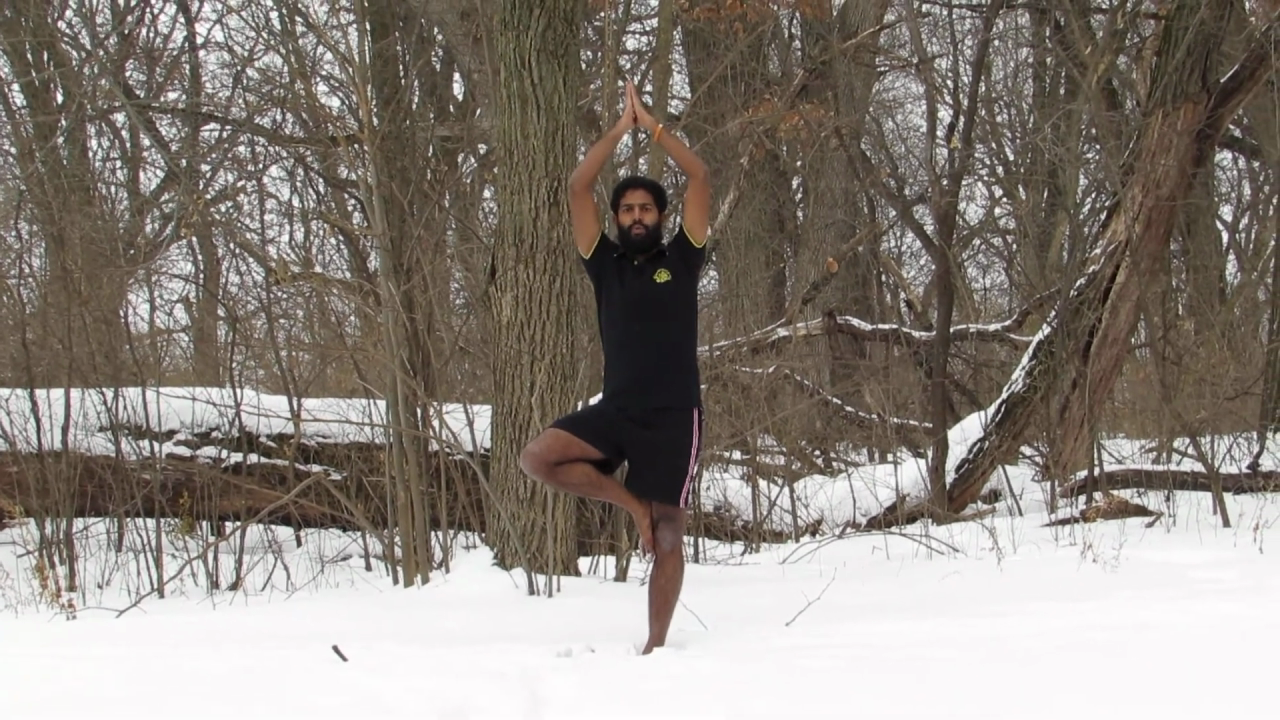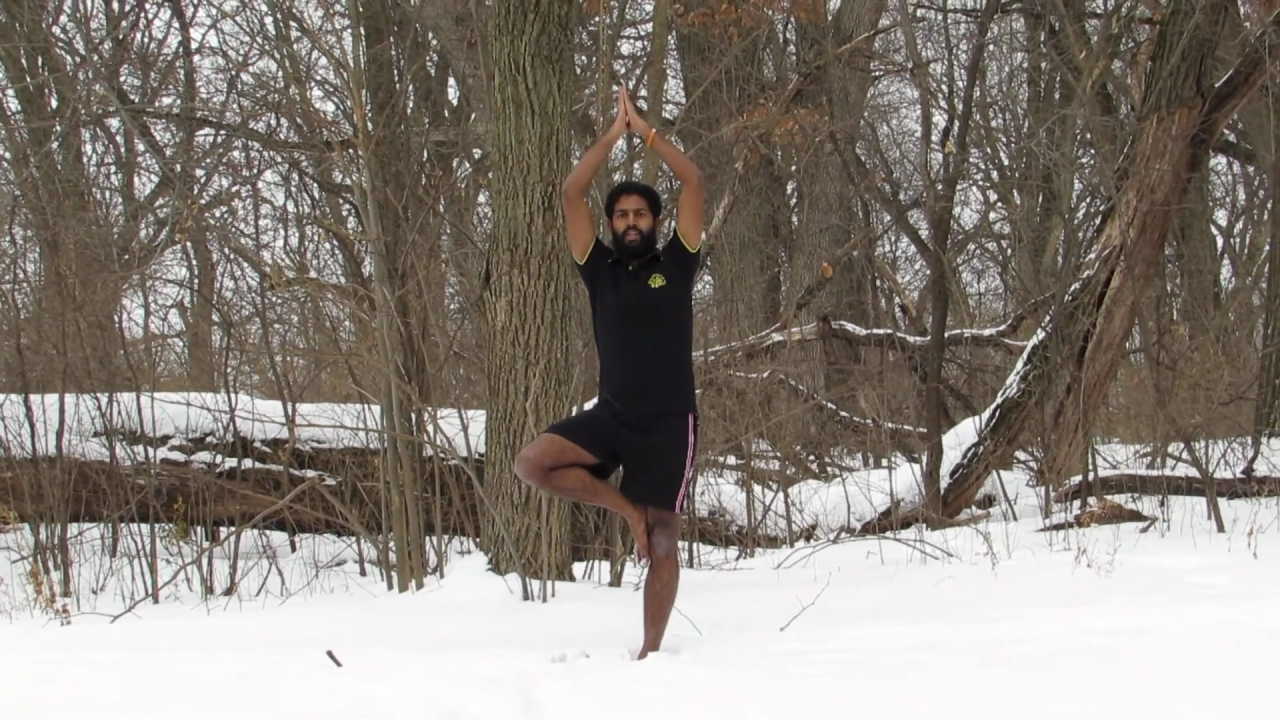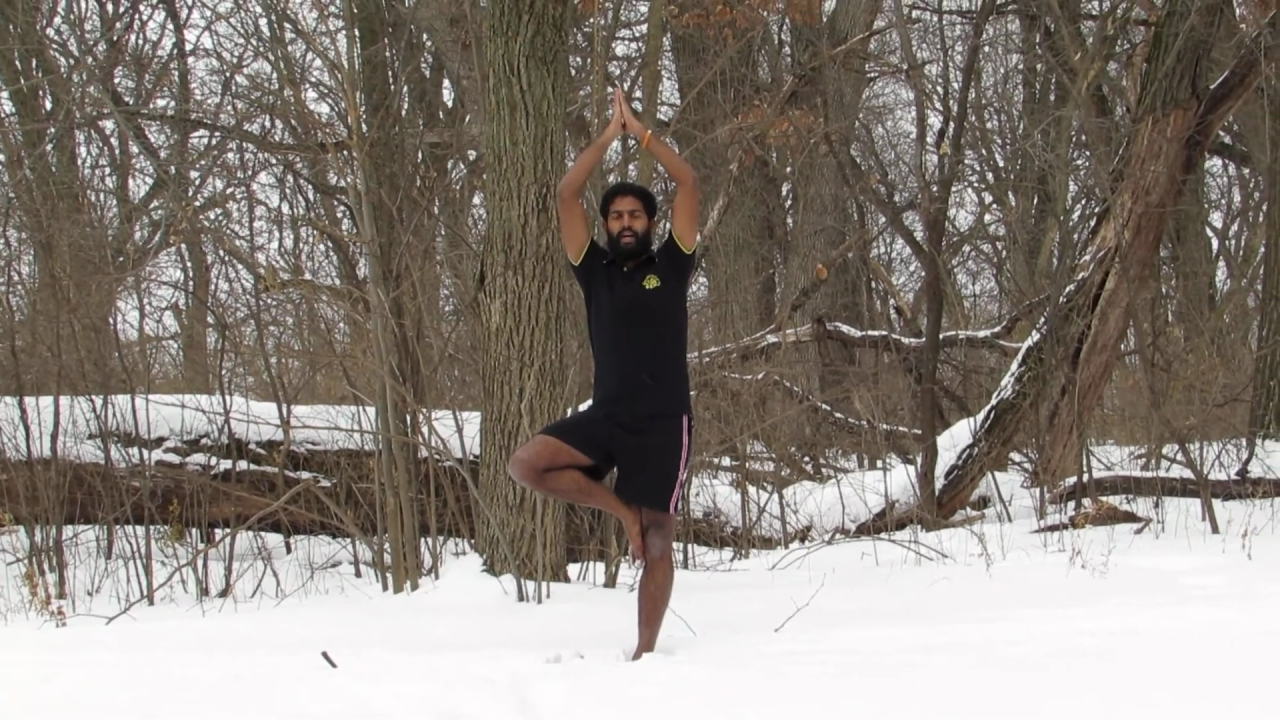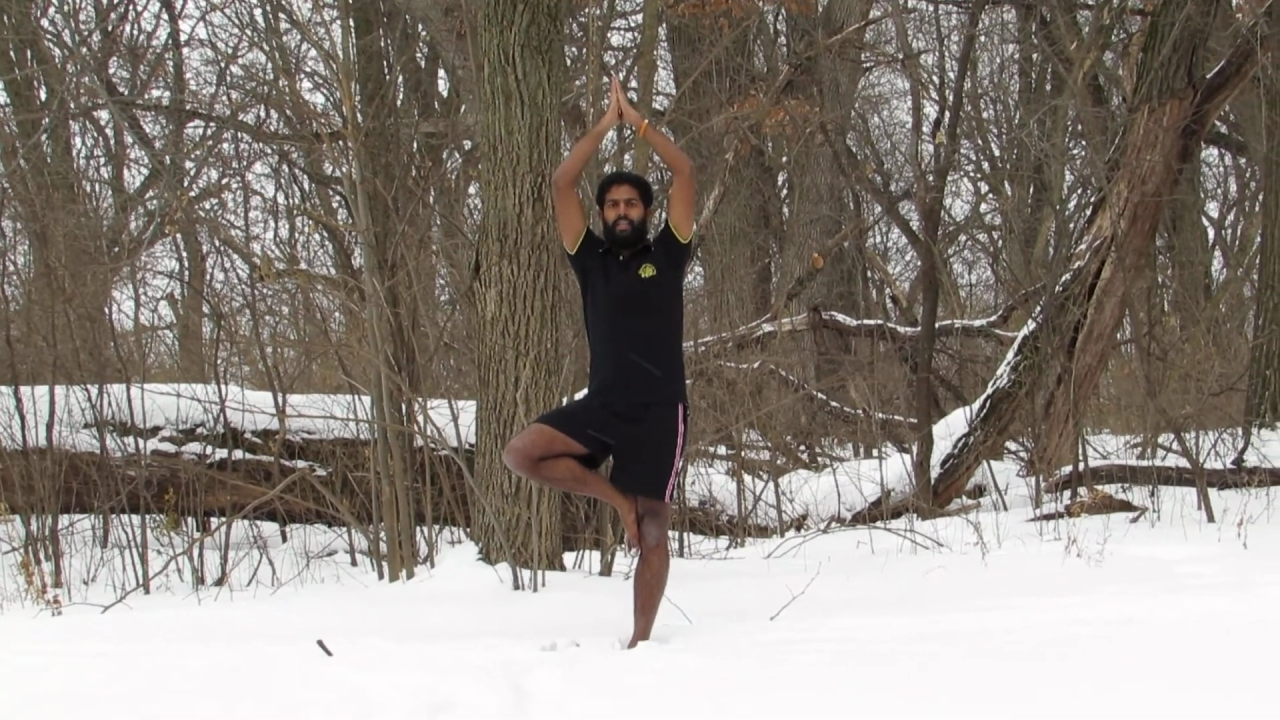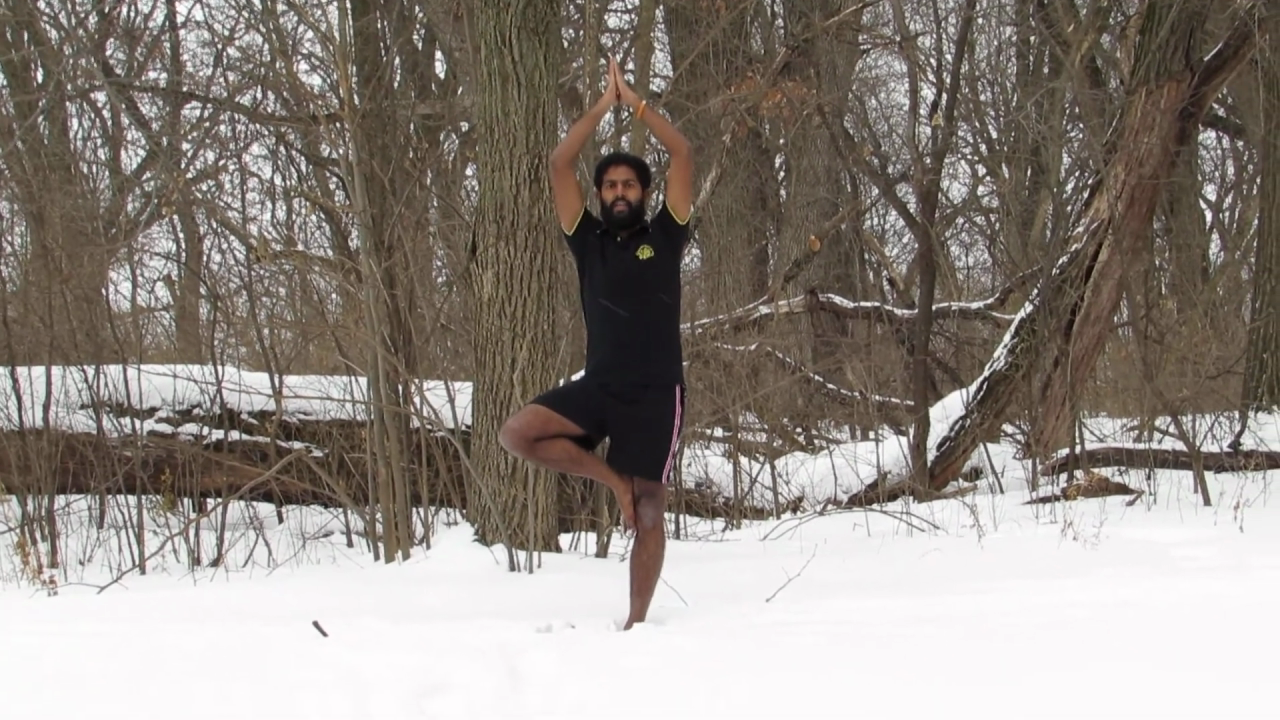
dt=0.2s
person 1, frame 1
left shoulder: (681, 260)
right shoulder: (605, 264)
left elbow: (700, 178)
right elbow: (577, 188)
left wrist: (651, 124)
right wrist: (618, 128)
left hip: (673, 414)
right hip: (615, 409)
left knee: (668, 532)
right knee: (536, 457)
left ankle: (656, 645)
right ankle: (631, 503)
person 1, frame 2
left shoulder: (676, 265)
right shoulder: (599, 269)
left elbow: (694, 183)
right elbow: (571, 193)
left wrist: (645, 130)
right wrist: (612, 133)
left hip: (668, 419)
right hip: (610, 414)
left knee: (663, 537)
right knee: (531, 463)
left ankle: (651, 650)
right ankle: (626, 509)
person 1, frame 3
left shoulder: (670, 266)
right shoulder: (595, 271)
left elbow: (689, 184)
right elbow: (566, 195)
left wrist: (640, 131)
right wrist: (607, 135)
left hip: (663, 420)
right hip: (605, 415)
left knee: (657, 539)
right knee: (525, 464)
left ankle: (645, 651)
right ankle: (621, 510)
person 1, frame 4
left shoulder: (666, 256)
right shoulder: (590, 260)
left elbow: (685, 174)
right elbow: (561, 184)
left wrist: (637, 120)
right wrist: (603, 124)
left hip: (658, 409)
right hip: (600, 404)
left knee: (653, 527)
right knee: (520, 453)
left ankle: (641, 639)
right ankle: (617, 499)
person 1, frame 5
left shoulder: (664, 237)
right shoulder: (587, 240)
left elbow: (683, 155)
right elbow: (559, 164)
left wrist: (635, 101)
right wrist: (602, 105)
left hip: (655, 390)
right hip: (597, 385)
left knee: (649, 508)
right knee: (516, 434)
left ankle: (637, 621)
right ankle: (613, 479)
